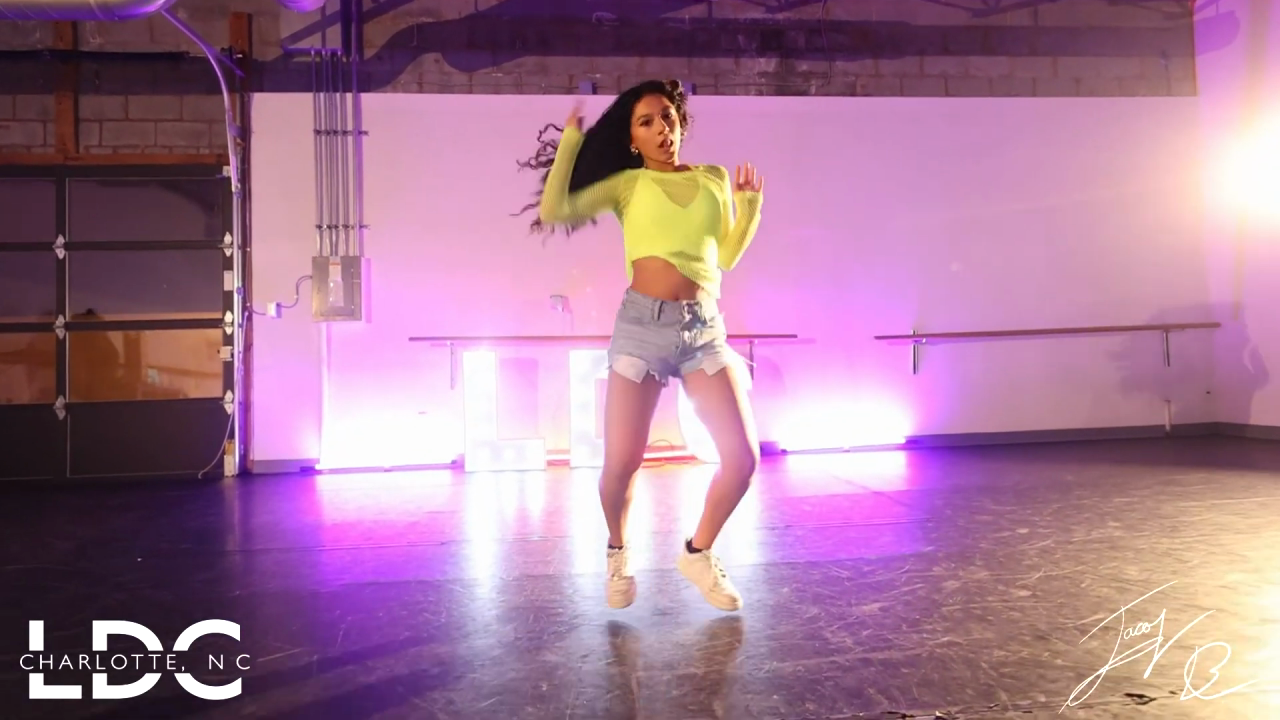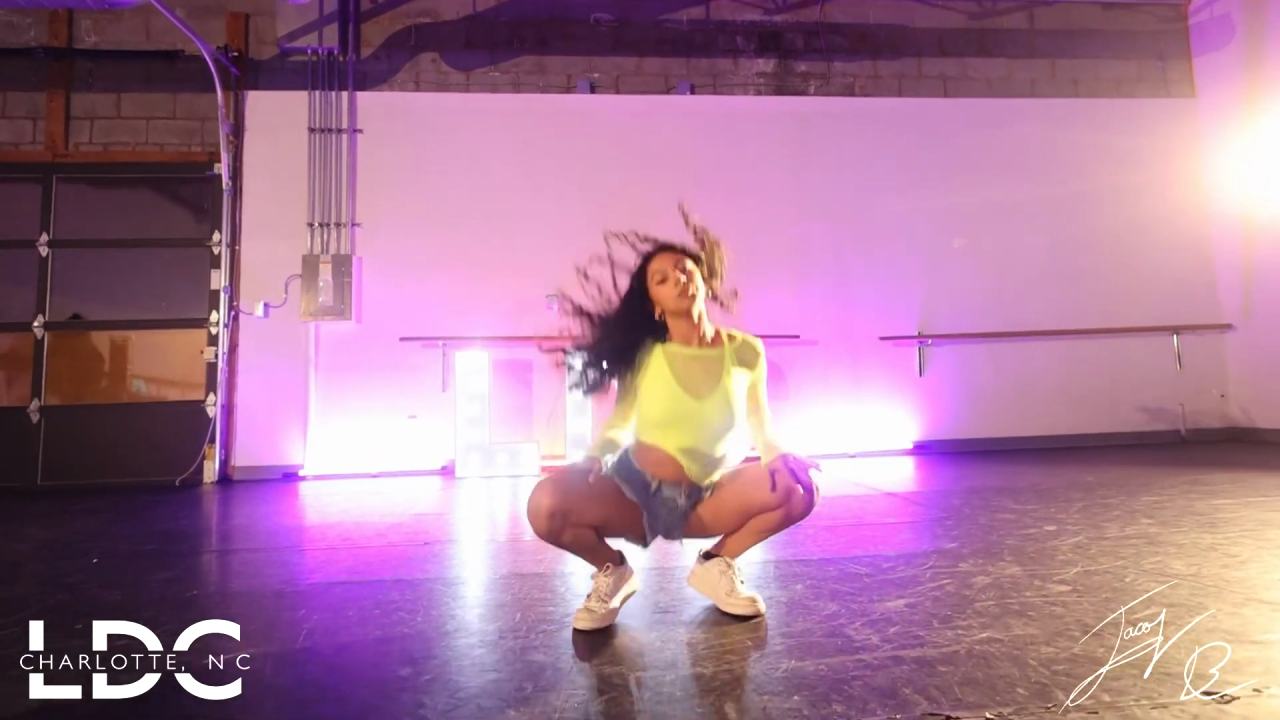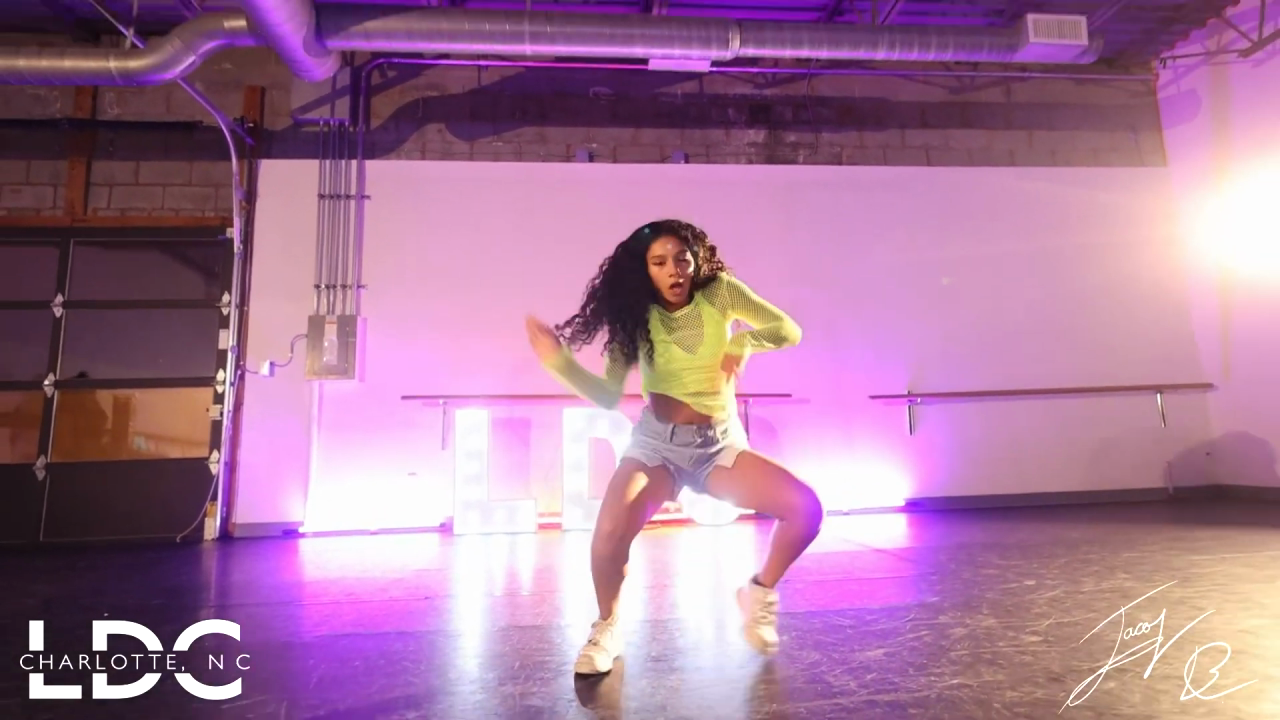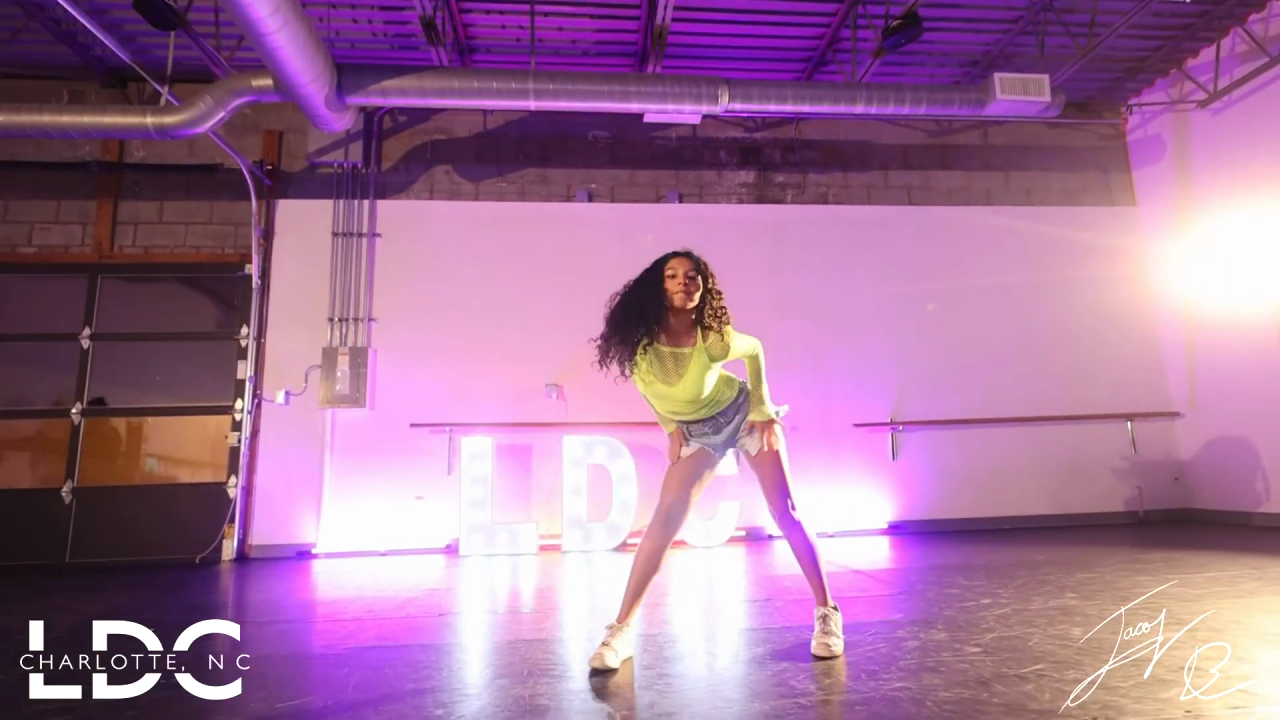
dt=0.3s
person 1, frame 1
left shoulder: (714, 179)
right shoulder: (624, 183)
right elbow: (552, 211)
left wrist: (750, 206)
right wrist: (571, 140)
left hip: (705, 329)
right hip: (643, 326)
left knee: (741, 457)
right knee: (621, 462)
left ankle: (699, 553)
right ankle: (618, 554)
person 1, frame 2
left shoulder: (746, 351)
right shoulder: (642, 353)
left elbow: (760, 421)
right elbow: (616, 424)
left wrist: (775, 453)
right wrist: (597, 460)
left hip: (702, 494)
right hip: (636, 490)
left knee: (797, 490)
right knee: (546, 507)
left ankle: (716, 565)
right ankle: (613, 571)
person 1, frame 3
left shoulder: (720, 291)
right shoulder: (637, 319)
left elbow: (791, 333)
right elbow: (607, 396)
left wrist: (747, 338)
right wrist: (556, 358)
left hip: (720, 447)
right hip: (657, 446)
left knee: (805, 507)
right knee: (609, 533)
left ankle: (759, 593)
right ankle: (606, 626)
person 1, frame 4
left shoulder: (717, 337)
right shoulder: (641, 335)
left elbow: (753, 355)
left wrist: (764, 411)
right wrist: (671, 427)
left hip: (739, 420)
right hip: (692, 432)
left knee: (785, 516)
right knee: (662, 526)
